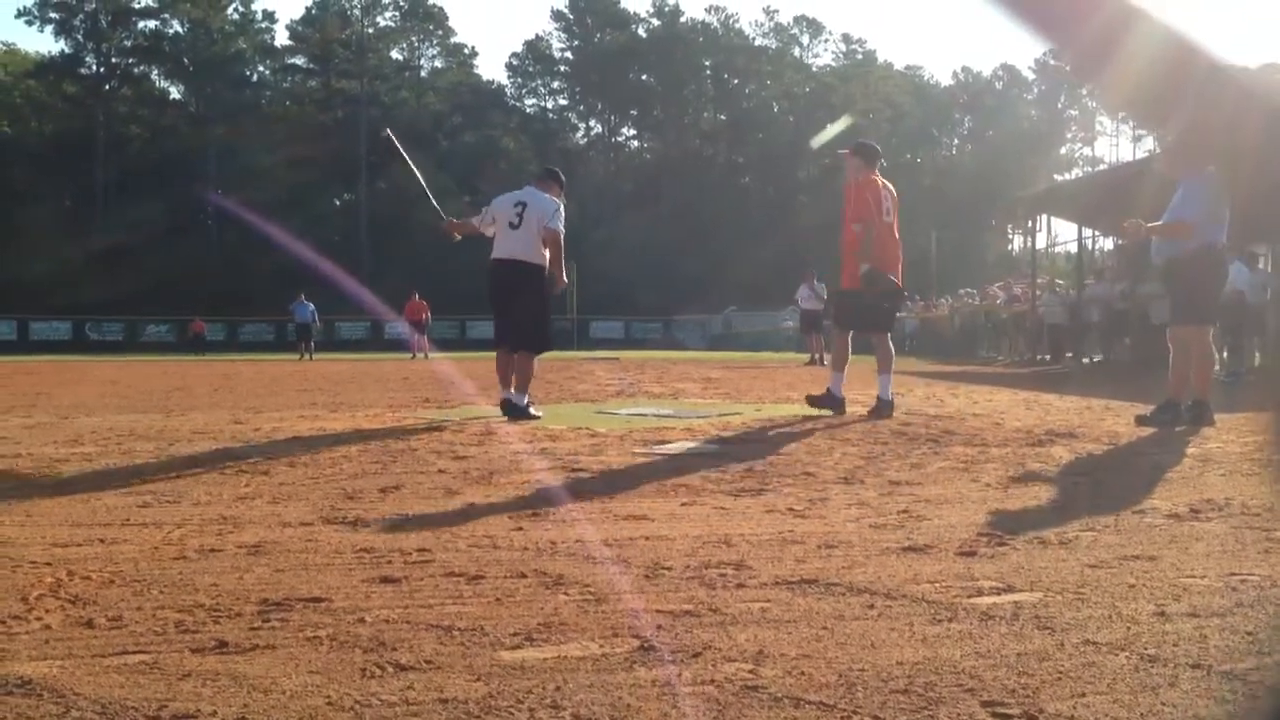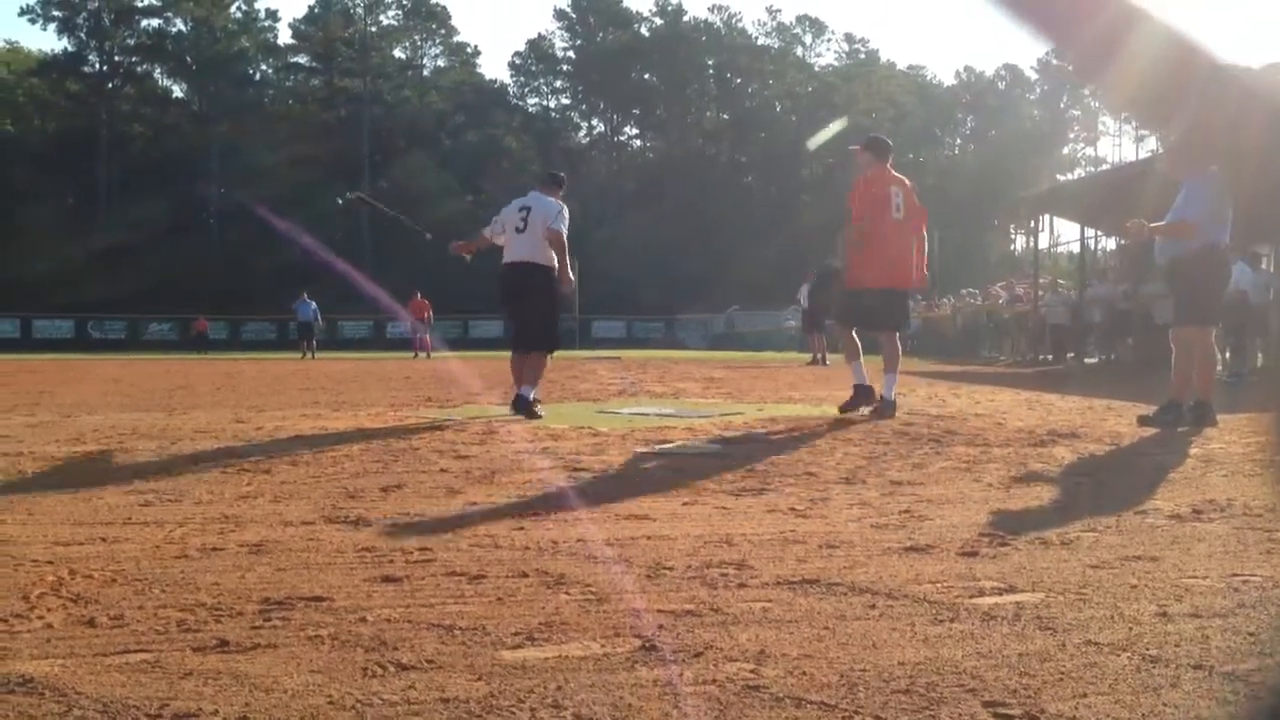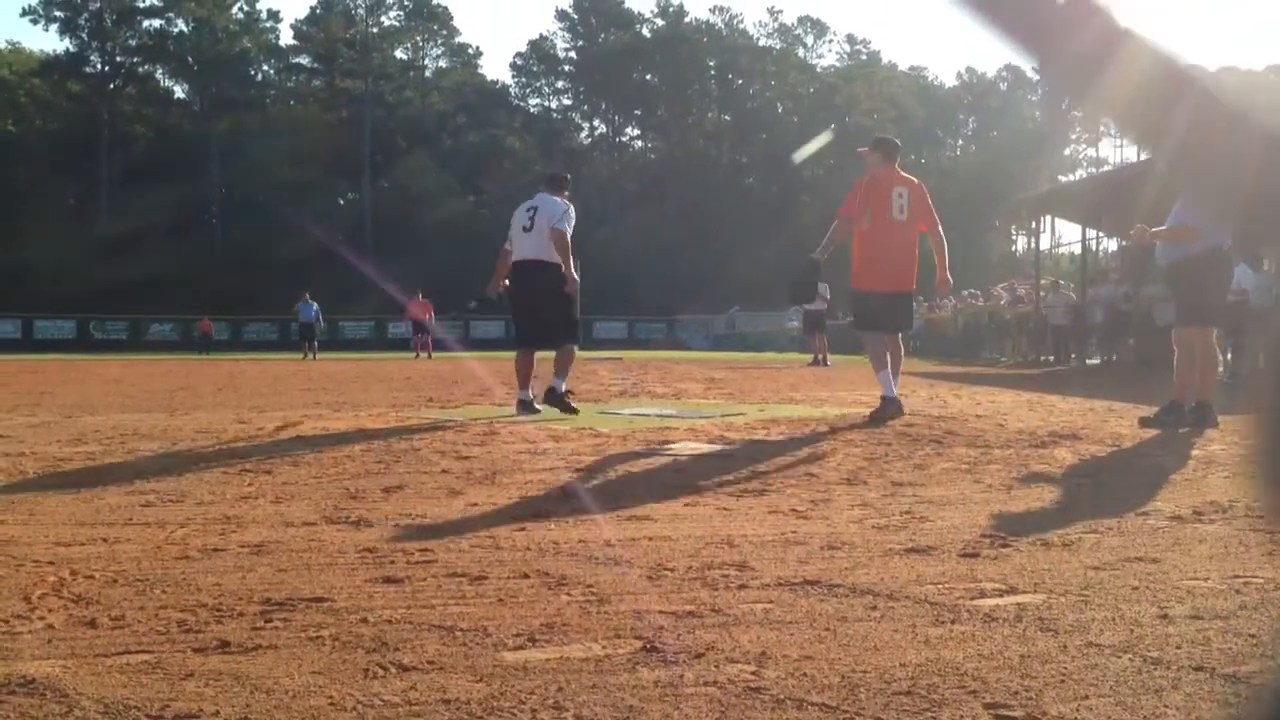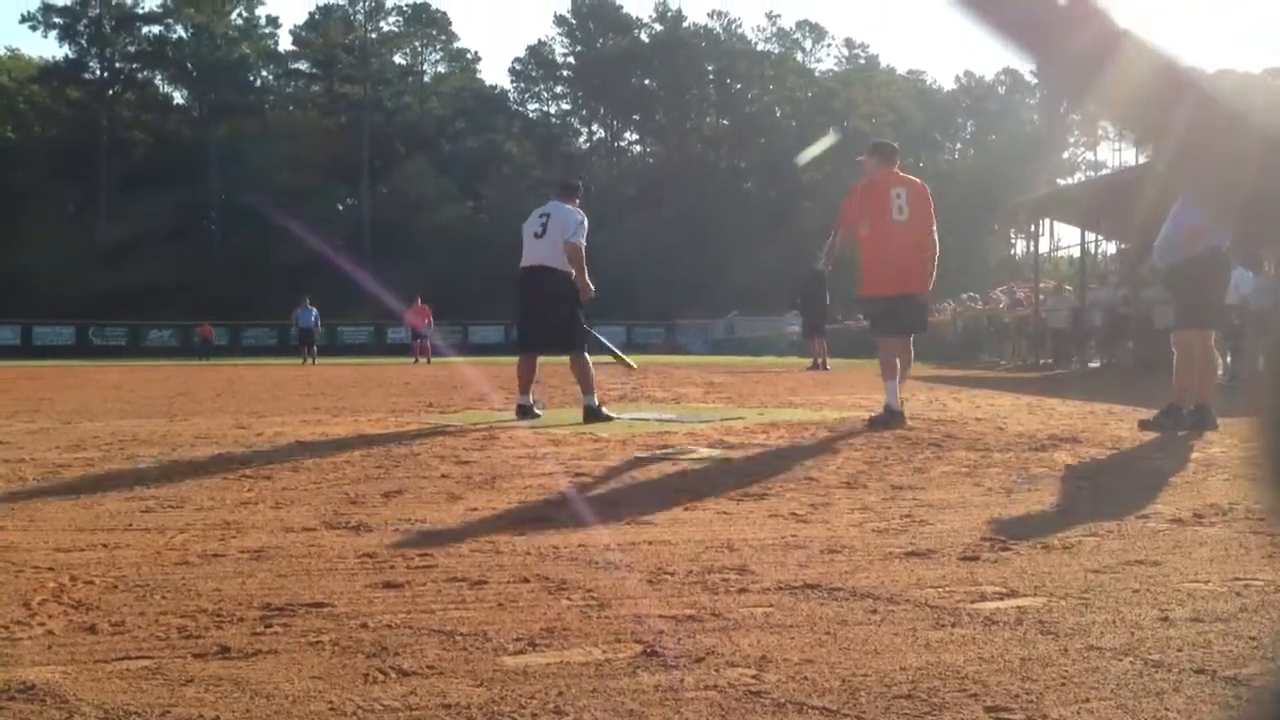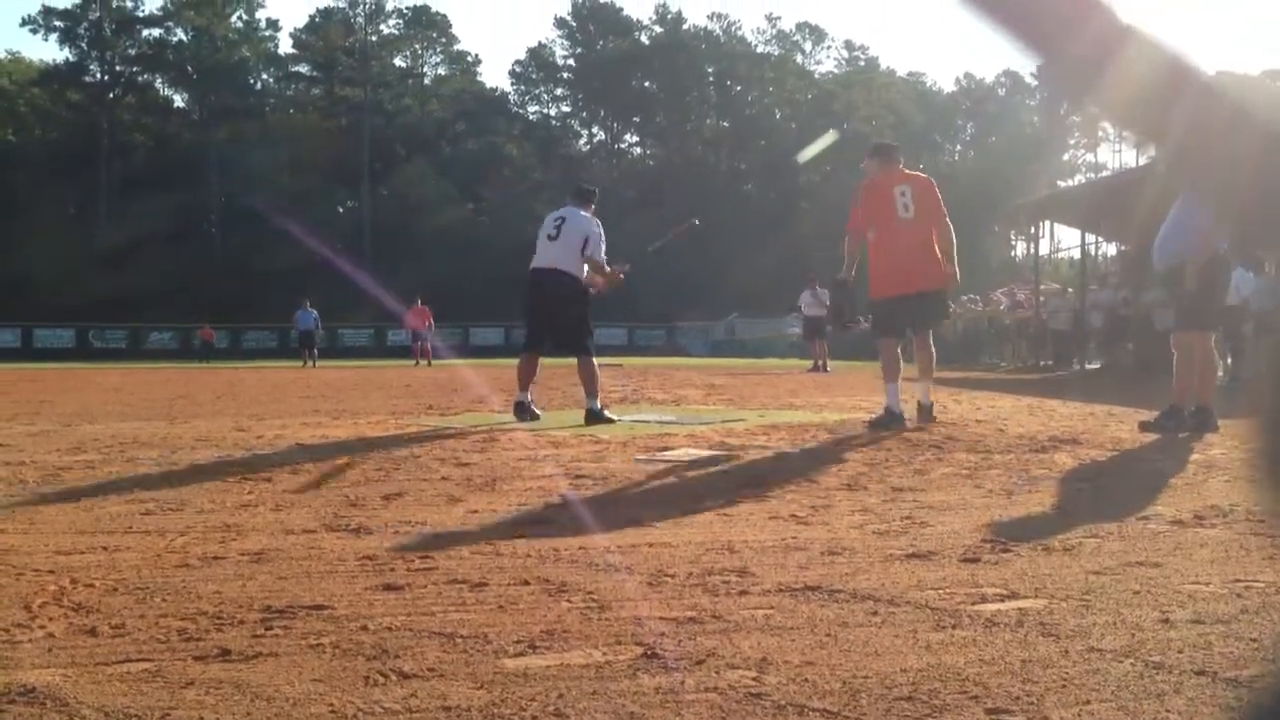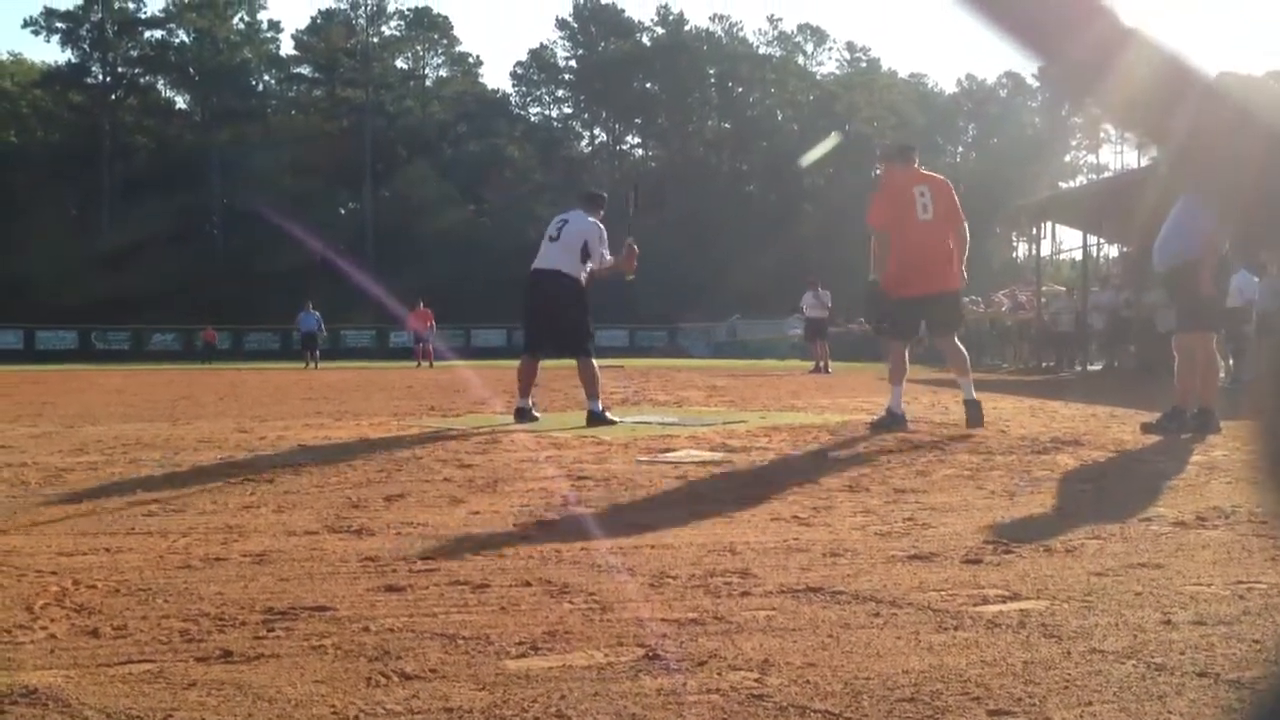
dt=0.2s
person 1, frame 1
left shoulder: (859, 185)
right shoulder: (887, 188)
left elbow: (868, 226)
left wrist: (865, 264)
left hip: (861, 276)
right hip: (885, 276)
left knee: (841, 331)
right knee: (881, 335)
left ankle: (835, 395)
right ankle: (885, 398)
person 1, frame 2
left shoulder: (866, 181)
right shoulder: (905, 185)
left elbow: (858, 225)
right elbow: (919, 229)
left wrist: (840, 260)
right wrist: (920, 267)
left hip: (867, 274)
right hip: (901, 275)
left knee: (846, 326)
right knee: (889, 334)
left ankle: (862, 387)
right ankle: (888, 398)
person 1, frame 3
left shoulder: (868, 183)
right shoulder: (915, 187)
left elbow: (845, 224)
right elbow: (935, 231)
left wrist: (820, 253)
right wrist: (943, 270)
left hip: (871, 276)
right hip: (903, 277)
left knee: (870, 336)
right knee: (893, 336)
left ankle: (890, 397)
right ankle: (890, 396)
person 1, frame 4
left shoulder: (865, 187)
right shoulder: (918, 187)
left elbow: (845, 230)
right elbow: (930, 234)
left wrist: (826, 262)
right wrist: (929, 273)
left hip: (880, 279)
right hip: (913, 278)
left knee: (886, 341)
right knee: (904, 341)
left ankle: (893, 408)
right ankle: (894, 400)
person 1, frame 5
left shoulder: (870, 188)
right shoulder: (924, 183)
left elbow: (856, 235)
right elbow: (943, 226)
left wrist: (847, 272)
right wrist: (950, 265)
left hip: (888, 280)
right hip: (927, 277)
left knee: (888, 343)
right knee: (923, 338)
left ankle: (893, 411)
right ankle: (925, 403)
person 1, frame 6
left shoulder: (887, 187)
right shoulder: (941, 184)
left elbow: (881, 235)
right elbow: (960, 228)
left wrist: (876, 276)
right wrist: (960, 267)
left hip: (903, 281)
right hip: (943, 279)
left knee: (897, 345)
right knee: (948, 340)
left ankle: (895, 412)
right ankle: (970, 400)
person 2, frame 1
left shoulder: (1203, 179)
right shoulder: (1193, 183)
left elbow: (1186, 227)
left wrist: (1146, 230)
right wrist: (1148, 230)
left hip: (1198, 265)
right hip: (1186, 266)
left knee: (1194, 335)
right knee: (1179, 337)
left ankle: (1199, 406)
right ankle: (1175, 405)
person 2, frame 2
left shoulder: (1207, 180)
right shoulder: (1196, 183)
left elbow: (1189, 227)
left wrist: (1149, 230)
right wrist: (1150, 231)
left hip: (1201, 266)
right hip: (1189, 267)
left knee: (1196, 335)
right knee: (1182, 337)
left ankle: (1201, 406)
right ankle: (1184, 405)
person 2, frame 3
right shoulder: (1194, 194)
left elbow: (1191, 230)
left wrist: (1150, 235)
right wrist: (1152, 235)
left hip: (1204, 264)
right hip: (1188, 271)
left knee: (1198, 337)
right knee: (1184, 339)
left ankle: (1202, 410)
right ankle: (1188, 408)
person 2, frame 4
right shoulder: (1192, 192)
left elbow: (1198, 232)
left wrist: (1158, 257)
right wrist: (1161, 256)
left hip: (1201, 268)
right hip: (1190, 269)
left knee: (1194, 340)
right knee: (1185, 342)
left ankle: (1196, 411)
right ankle: (1191, 410)
person 2, frame 5
right shoulder: (1191, 195)
left elbow: (1209, 232)
left wrist: (1193, 269)
left hip: (1200, 271)
right hip: (1185, 274)
left knee: (1191, 342)
right knee: (1189, 343)
left ankle: (1189, 413)
right ankle: (1196, 412)
person 2, frame 6
right shoulder: (1191, 196)
left elbow: (1215, 232)
left wrist: (1207, 272)
left hip: (1198, 274)
right hip: (1188, 274)
left knee: (1190, 344)
right knee: (1194, 345)
left ankle: (1186, 414)
right ankle: (1202, 414)
person 3, frame 1
left shoulder: (502, 200)
right shoulder: (551, 205)
left elbow: (475, 226)
right elbow: (553, 236)
left wrist: (454, 227)
right wrist: (559, 273)
left hip: (500, 271)
right hip: (530, 274)
left knee: (504, 339)
right knee: (528, 344)
left ankle: (507, 397)
right ankle: (520, 403)
person 3, frame 2
left shoulder: (512, 208)
right shoulder: (556, 207)
left elbow: (487, 237)
right elbow: (556, 237)
left wrist: (463, 247)
right wrist: (566, 272)
left hip: (511, 274)
right hip: (540, 276)
left knee: (520, 342)
right knee: (541, 344)
left ankle: (522, 396)
right ankle: (525, 397)
person 3, frame 3
left shoulder: (522, 210)
right shoulder: (563, 207)
left elbow: (508, 250)
right elbow: (559, 235)
left wrist: (498, 279)
right wrist: (570, 271)
left hip: (521, 273)
right hip: (549, 273)
left knee: (526, 341)
right knee: (566, 336)
left ankle: (524, 398)
right ankle: (557, 389)
person 3, frame 4
left shoulder: (533, 217)
right shoulder: (575, 216)
right elbow: (573, 247)
right wrist: (584, 282)
left hip: (528, 277)
right hip: (558, 280)
left knee: (528, 346)
right knee: (576, 346)
left ankle: (524, 403)
right ankle: (591, 405)
person 3, frame 5
left shoulder: (550, 218)
right shoulder: (591, 223)
right elbow: (594, 261)
left wrist: (592, 279)
right wrist: (609, 275)
left hip: (538, 279)
right hip: (567, 284)
left knee: (532, 345)
right knee: (584, 349)
left ankle: (522, 402)
right ankle: (593, 408)
person 3, frame 6
left shoulder: (559, 220)
right shoulder: (594, 227)
right elbow: (602, 266)
left wrist: (619, 265)
right wrist: (625, 261)
left hip: (538, 281)
right hip: (566, 286)
left knee: (532, 348)
right knee: (584, 351)
left ankle: (523, 406)
right ankle: (595, 410)
